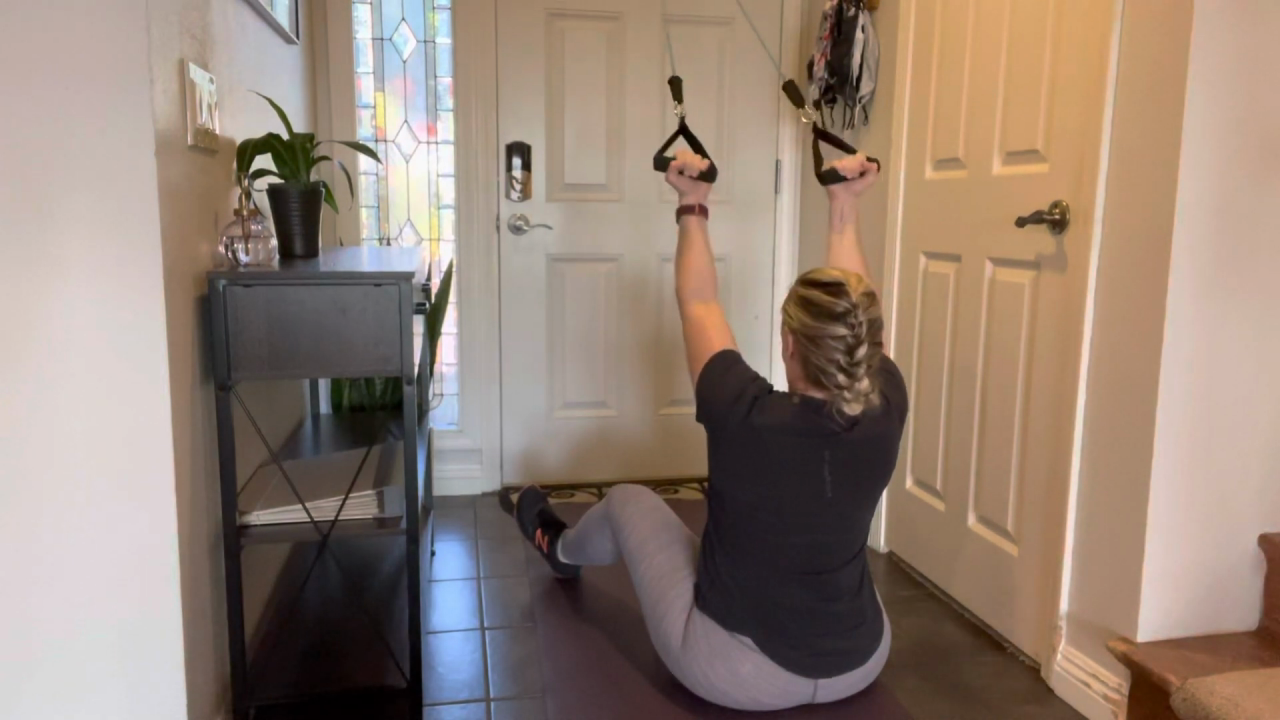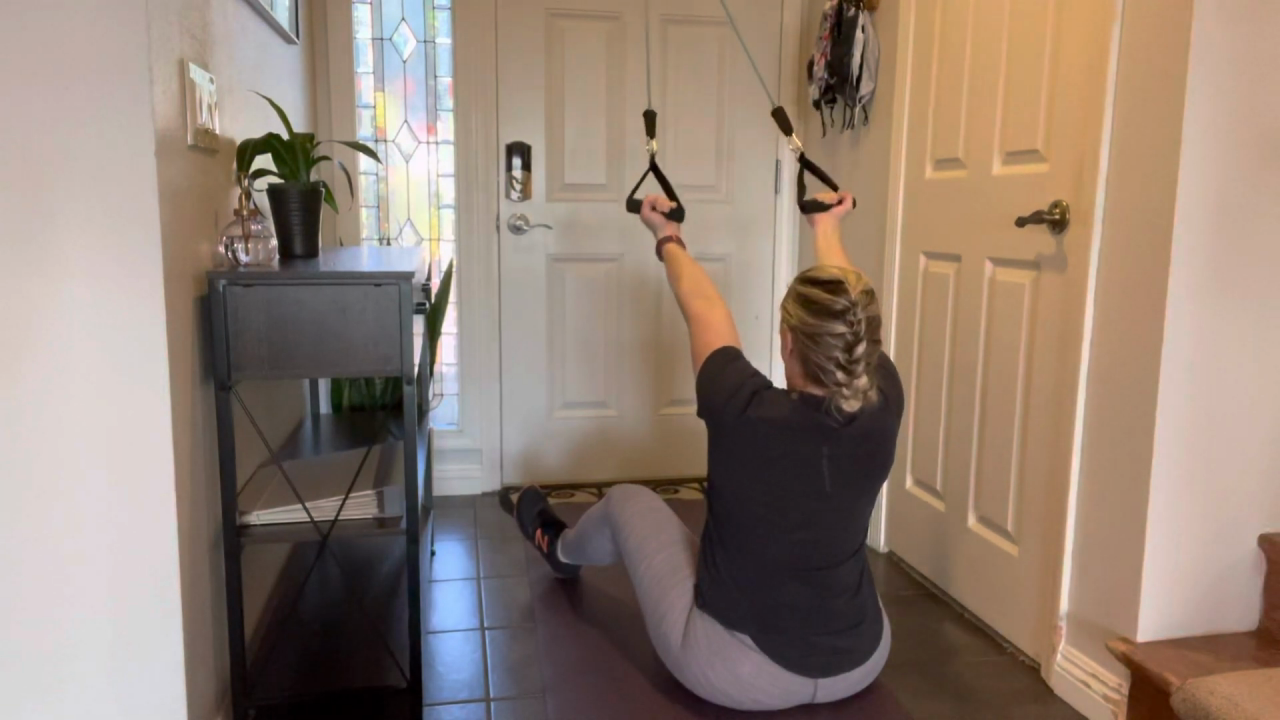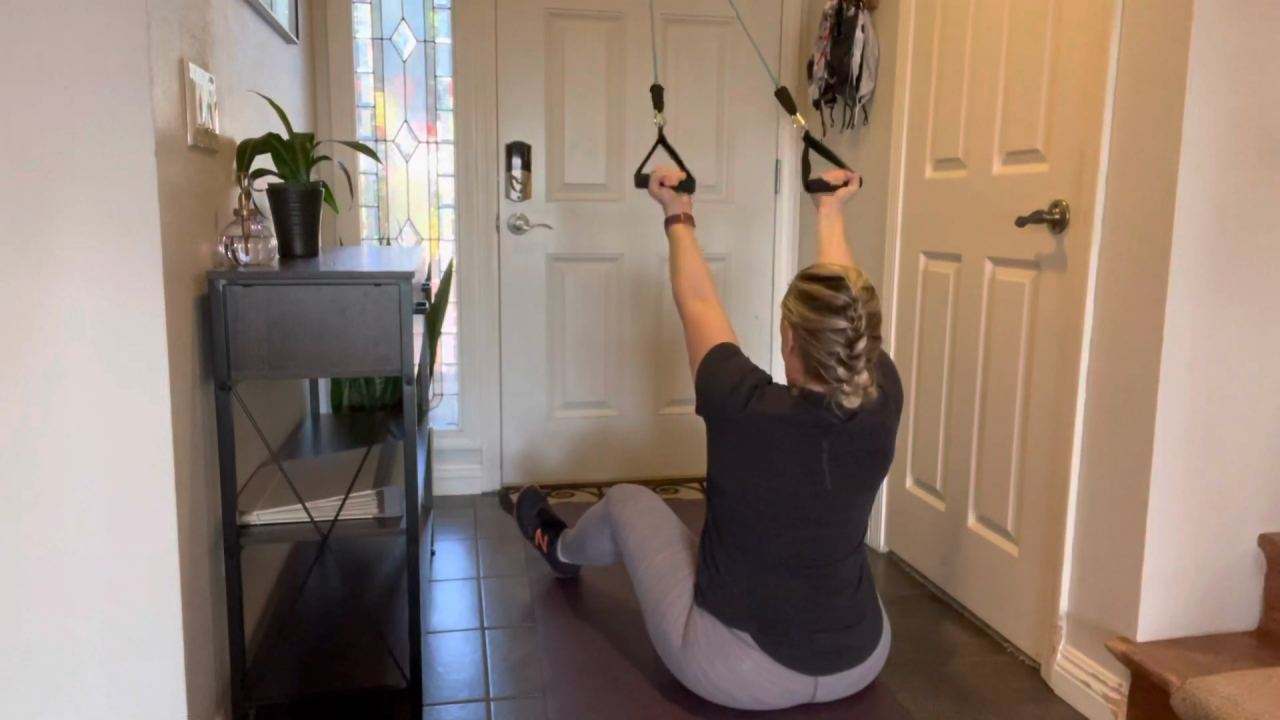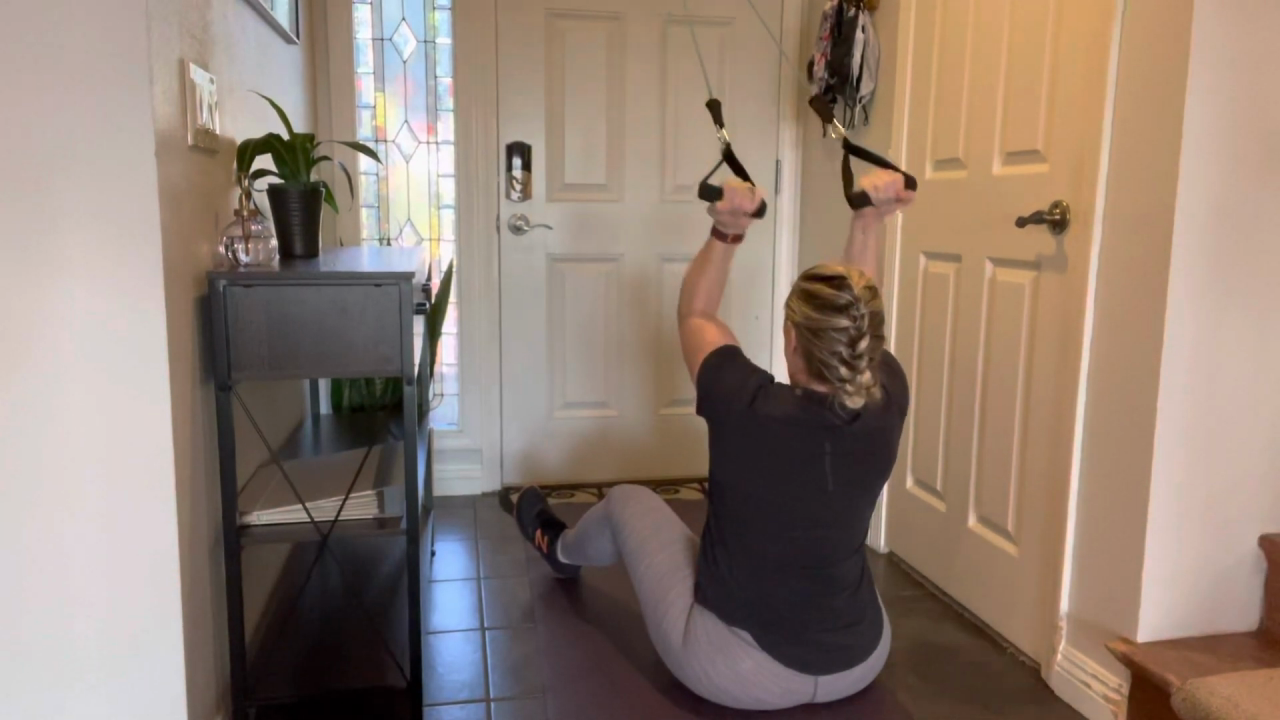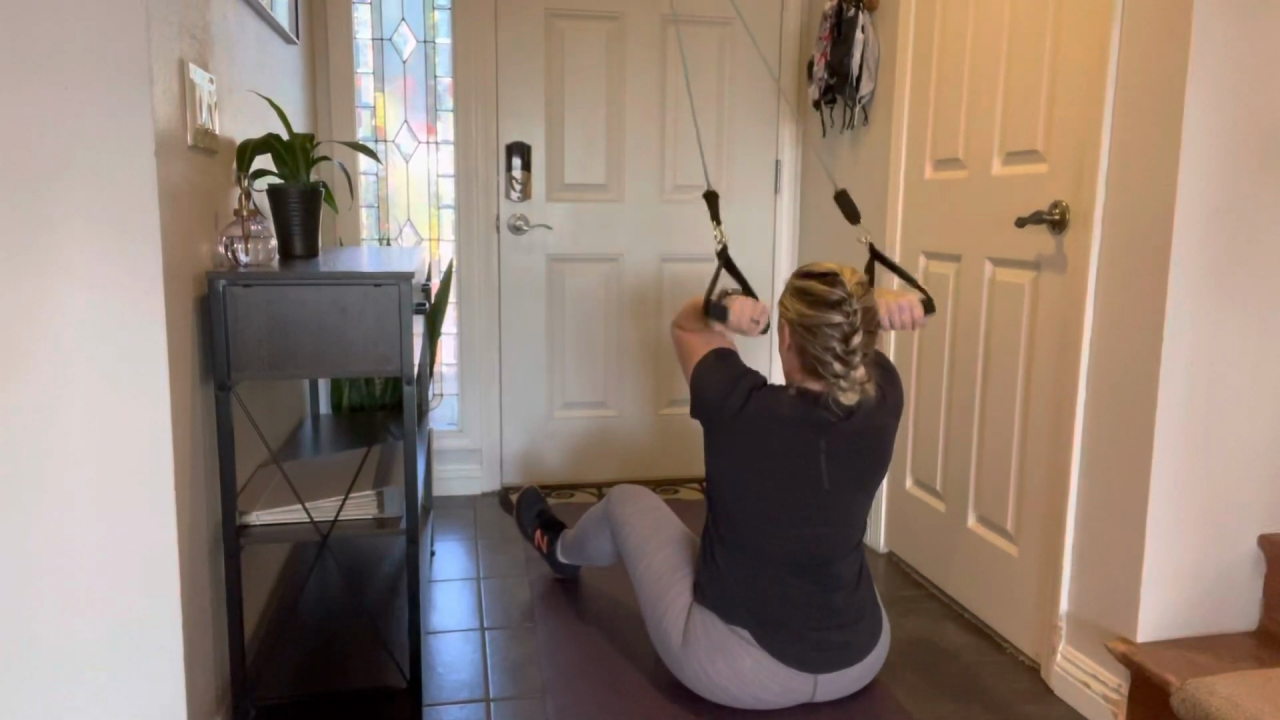
dt=0.5s
person 1, frame 1
left shoulder: (746, 418)
right shoulder: (884, 413)
left elbow: (698, 306)
right elbow: (852, 311)
left wrist: (692, 206)
right wrist: (844, 203)
left hip: (734, 674)
right hip: (858, 665)
left knee: (629, 501)
left ankle: (561, 550)
person 1, frame 2
left shoulder: (745, 413)
right shoulder: (881, 411)
left elbow: (704, 309)
right elbow: (849, 314)
left wrist: (668, 238)
right wrist: (826, 225)
left hip: (737, 674)
right hip: (859, 666)
left knee: (627, 501)
left ankle: (560, 549)
person 1, frame 3
left shoulder: (745, 411)
right shoulder: (881, 408)
left elbow: (697, 304)
right elbow: (849, 310)
left wrist: (678, 215)
right wrist: (829, 210)
left hip: (734, 673)
right hip: (858, 664)
left knee: (627, 502)
left ankle: (560, 550)
person 1, frame 4
left shoulder: (748, 411)
right shoulder: (886, 409)
left elbow: (693, 314)
right elbow: (854, 312)
left wrist: (726, 231)
right wrist: (869, 220)
left hip: (737, 674)
right hip: (858, 664)
left knee: (627, 503)
left ankle: (561, 550)
person 1, frame 5
left shoulder: (742, 411)
right shoulder: (881, 406)
left elbow: (686, 326)
right elbow: (848, 333)
left wrist: (723, 312)
right wrist: (881, 304)
left hip: (737, 673)
left knee: (627, 502)
left ankle: (560, 549)
